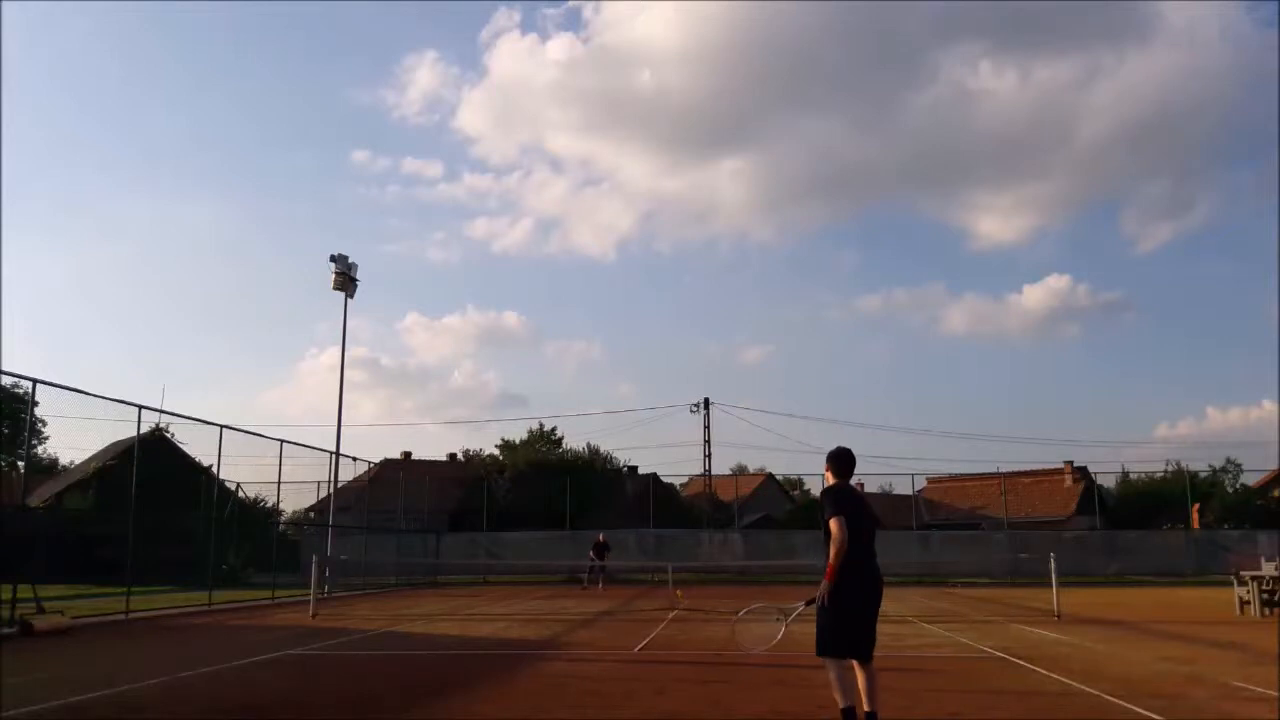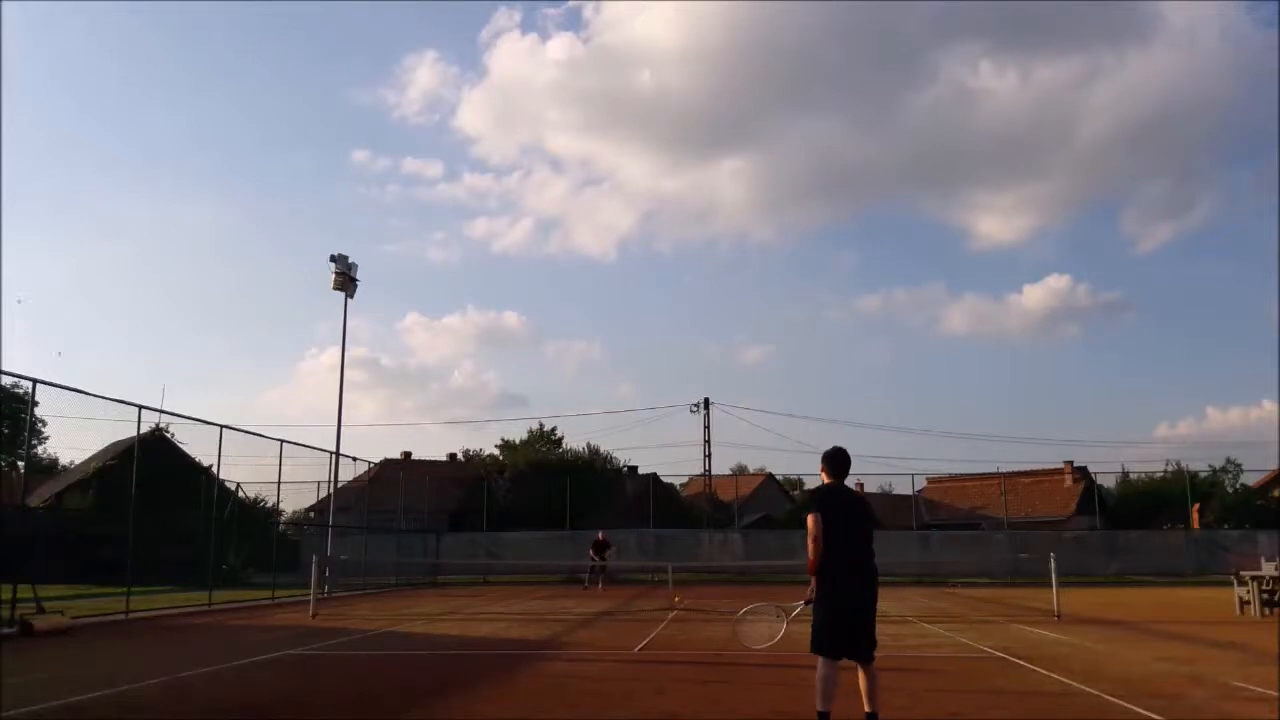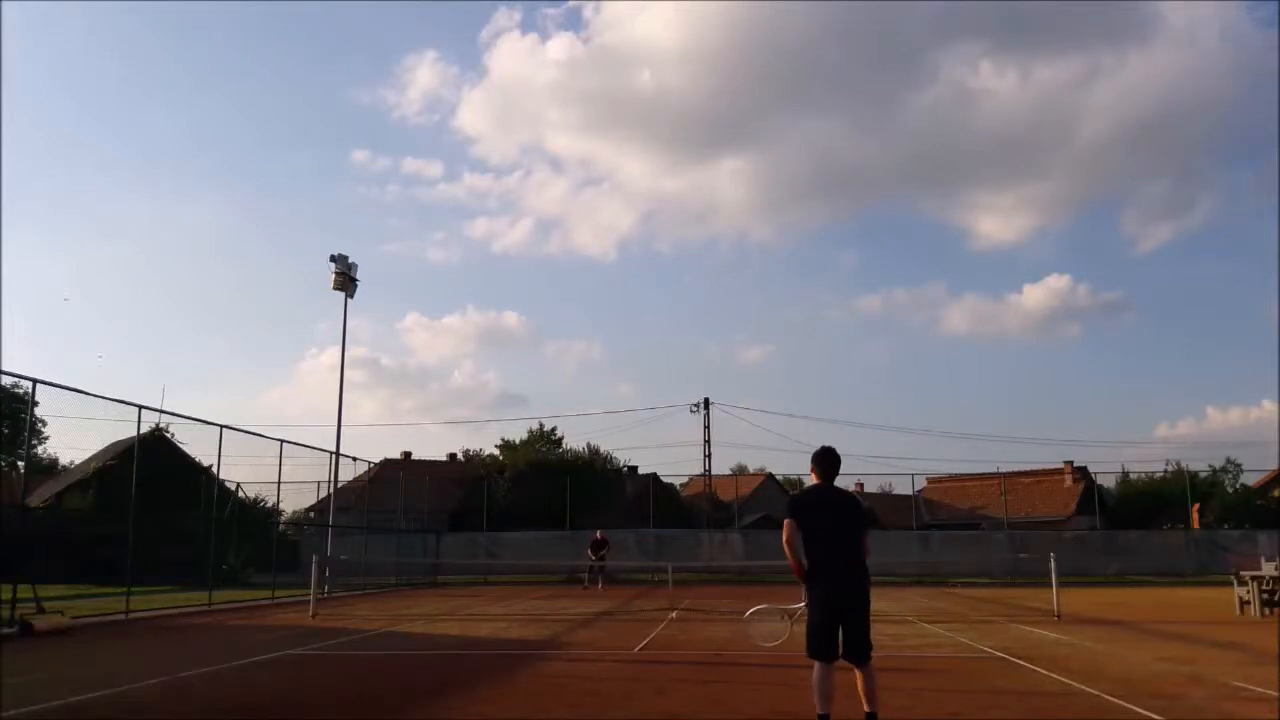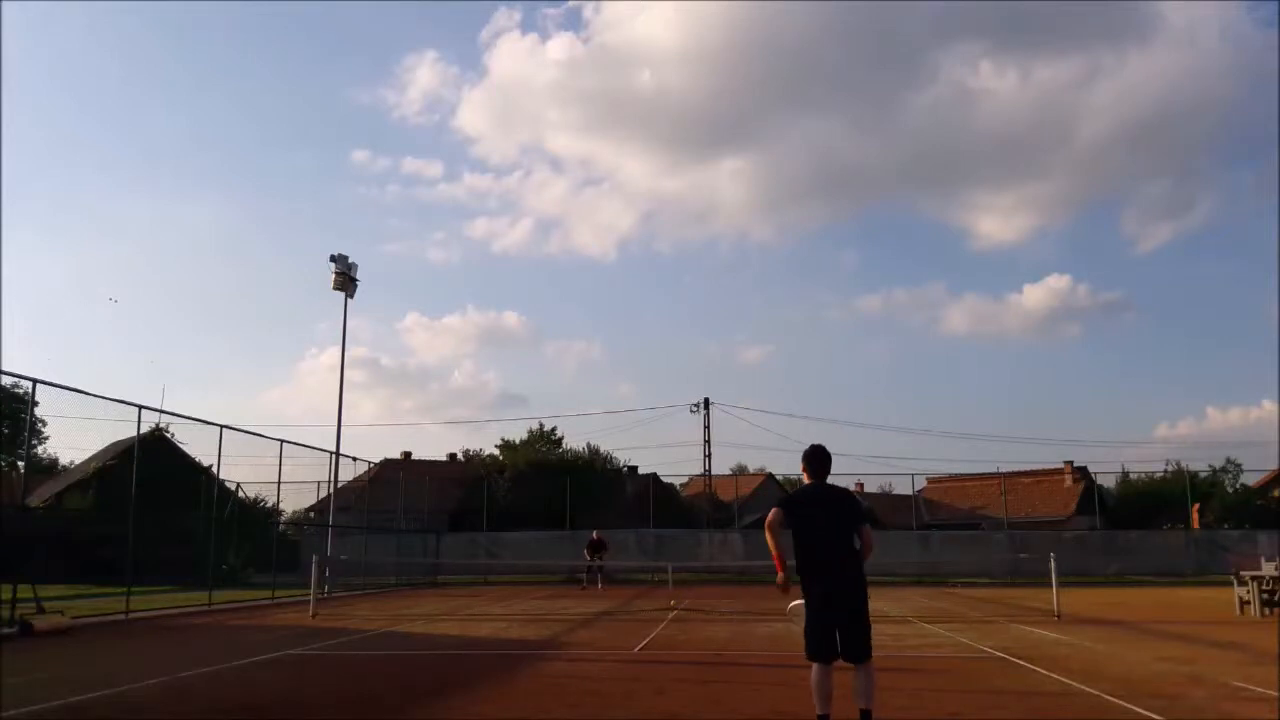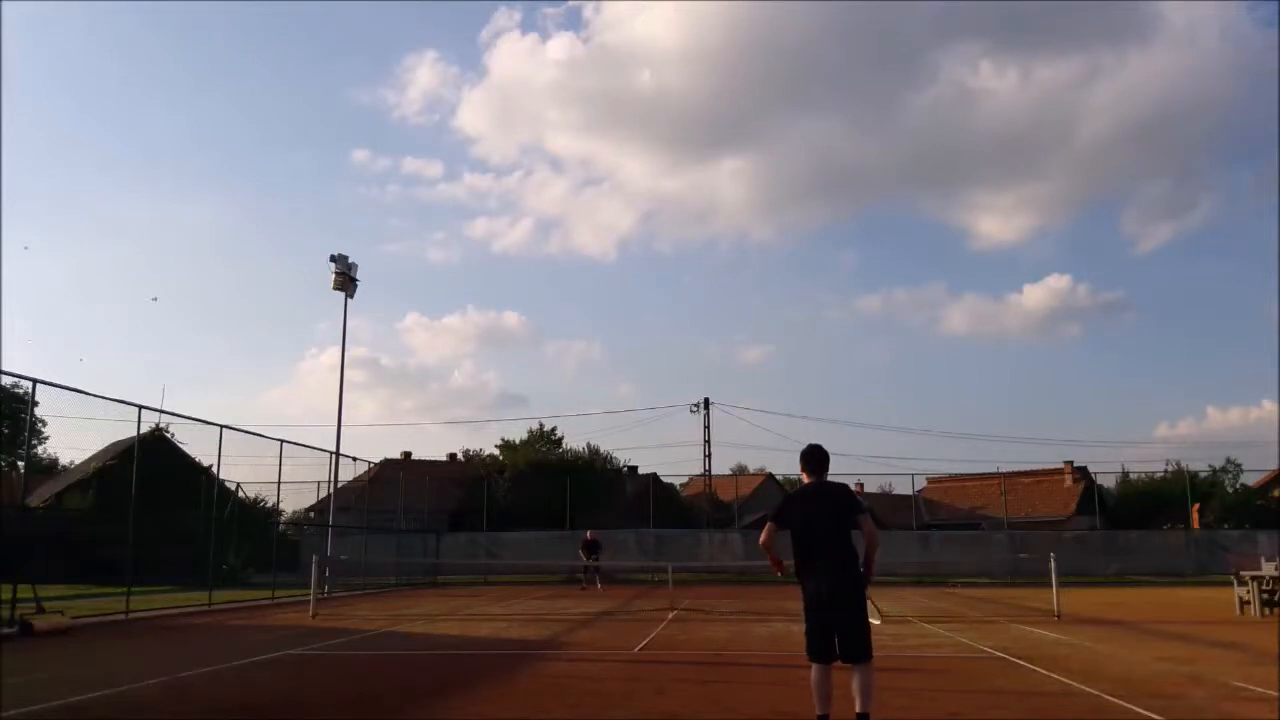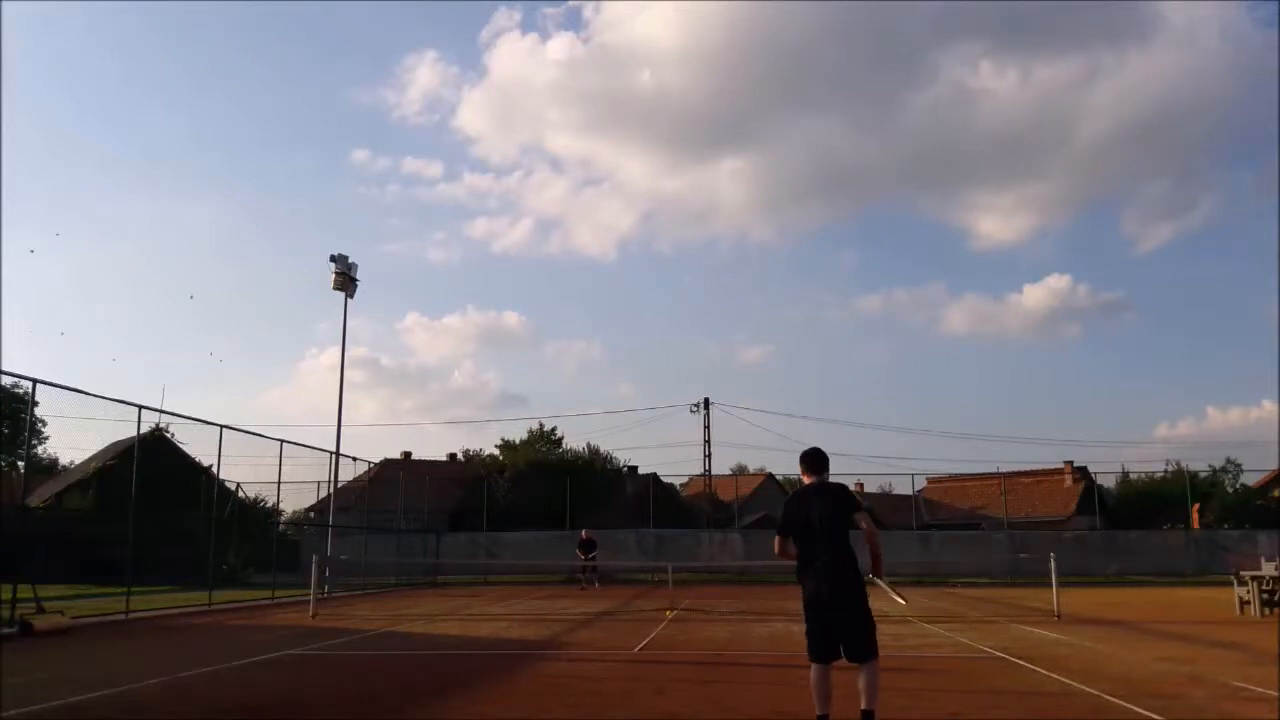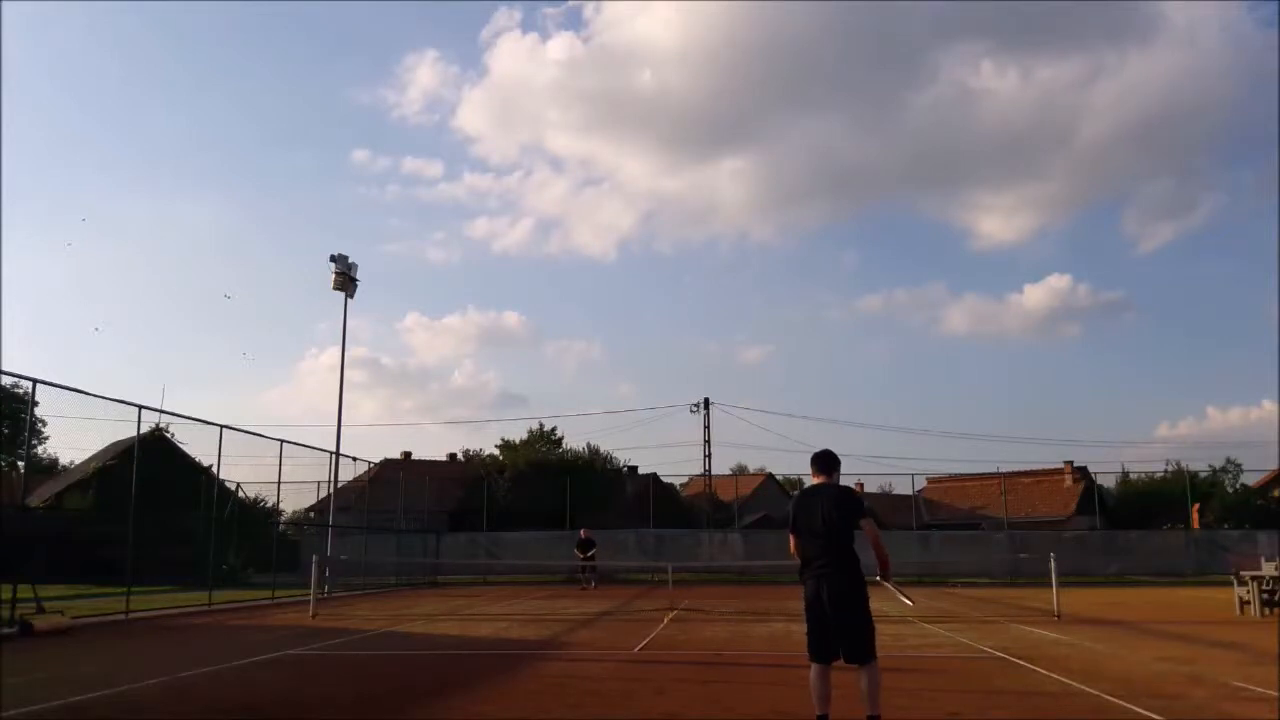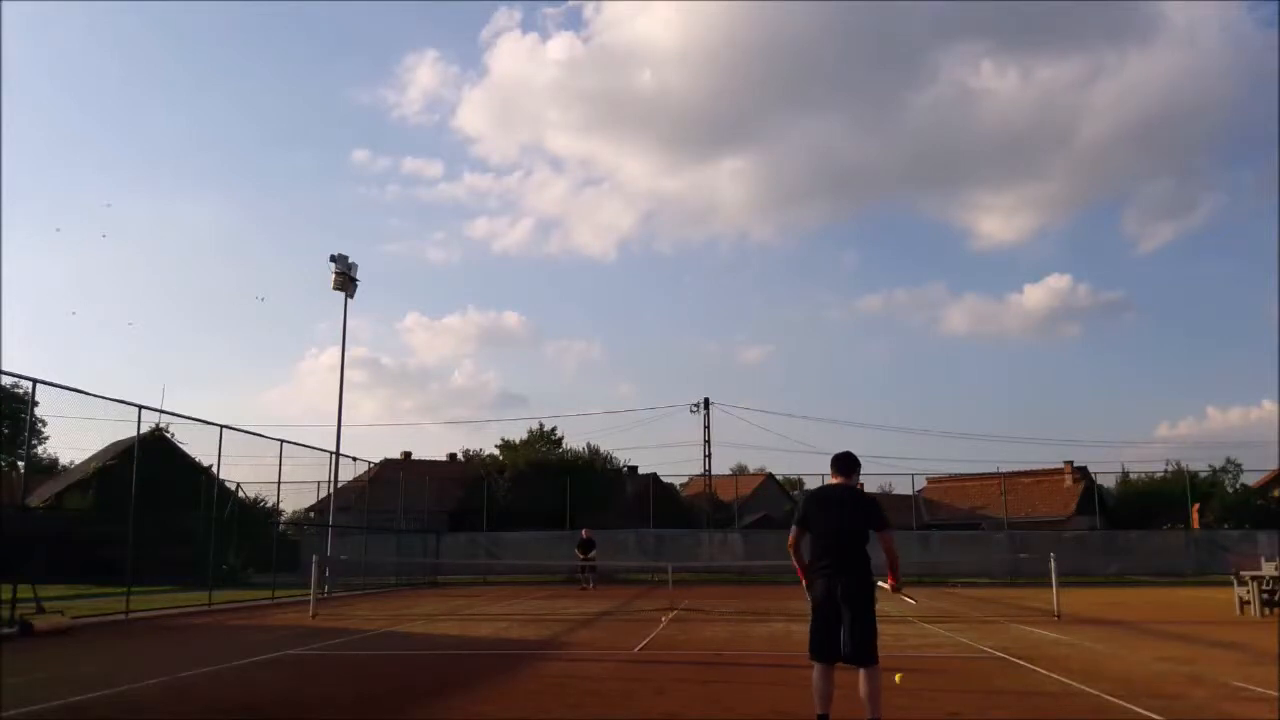
dt=0.2s
person 1, frame 1
left shoulder: (831, 494)
right shoulder: (860, 499)
left elbow: (839, 537)
left wrist: (828, 578)
left hip: (844, 585)
right hip: (870, 582)
left knee: (833, 656)
right knee: (863, 657)
person 1, frame 2
left shoulder: (818, 495)
right shoulder: (860, 500)
left elbow: (815, 534)
right elbow: (865, 543)
left wrist: (814, 573)
left hip: (834, 583)
right hip: (866, 582)
left knee: (827, 658)
right knee: (864, 658)
person 1, frame 3
left shoulder: (800, 500)
right shoulder: (853, 501)
left elbow: (788, 536)
right elbow: (864, 548)
left wrist: (801, 573)
left hip: (822, 585)
right hip: (856, 583)
left knee: (823, 660)
right knee: (862, 659)
person 1, frame 4
left shoulder: (793, 499)
right shoulder: (845, 497)
left elbow: (771, 524)
right elbow: (867, 543)
left wrist: (781, 569)
left hip: (816, 586)
right hip: (851, 582)
left knee: (821, 660)
right knee: (861, 659)
person 1, frame 5
left shoulder: (790, 501)
right shoulder: (842, 492)
left elbow: (765, 540)
right elbow: (871, 533)
left wrist: (777, 564)
right wrist: (868, 567)
left hip: (813, 584)
right hip: (847, 581)
left knee: (820, 660)
right knee: (861, 659)
person 1, frame 6
left shoulder: (791, 502)
right shoulder: (838, 492)
left elbow: (780, 550)
right elbow: (868, 529)
right wrist: (876, 562)
left hip: (811, 583)
right hip: (844, 579)
left knee: (820, 660)
right knee: (866, 656)
person 1, frame 7
left shoulder: (799, 500)
right shoulder: (845, 495)
right elbow: (873, 535)
right wrist: (884, 566)
left hip: (813, 583)
right hip: (846, 581)
left knee: (820, 661)
right knee: (865, 659)
person 1, frame 8
left shoulder: (812, 498)
right shoulder: (866, 500)
left elbow: (792, 543)
right elbow: (889, 546)
left wrist: (805, 575)
right wrist: (894, 578)
left hip: (822, 583)
right hip: (857, 583)
left knee: (823, 661)
right knee: (867, 662)
